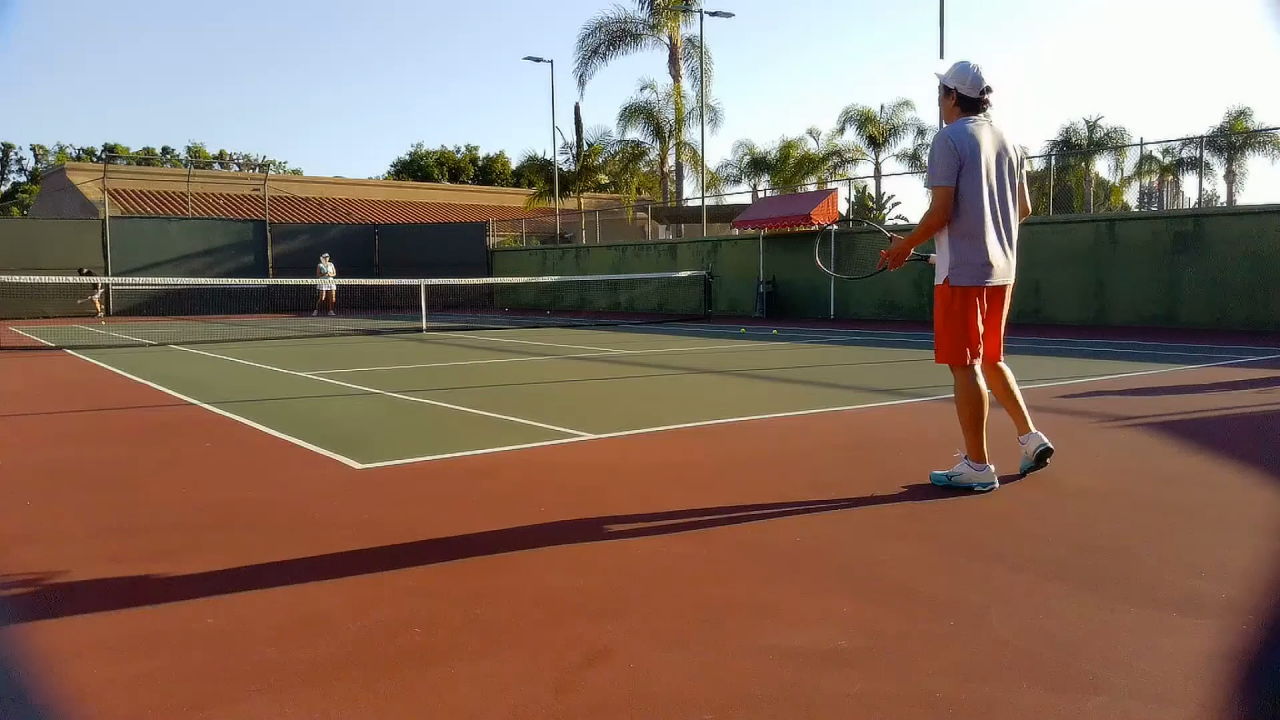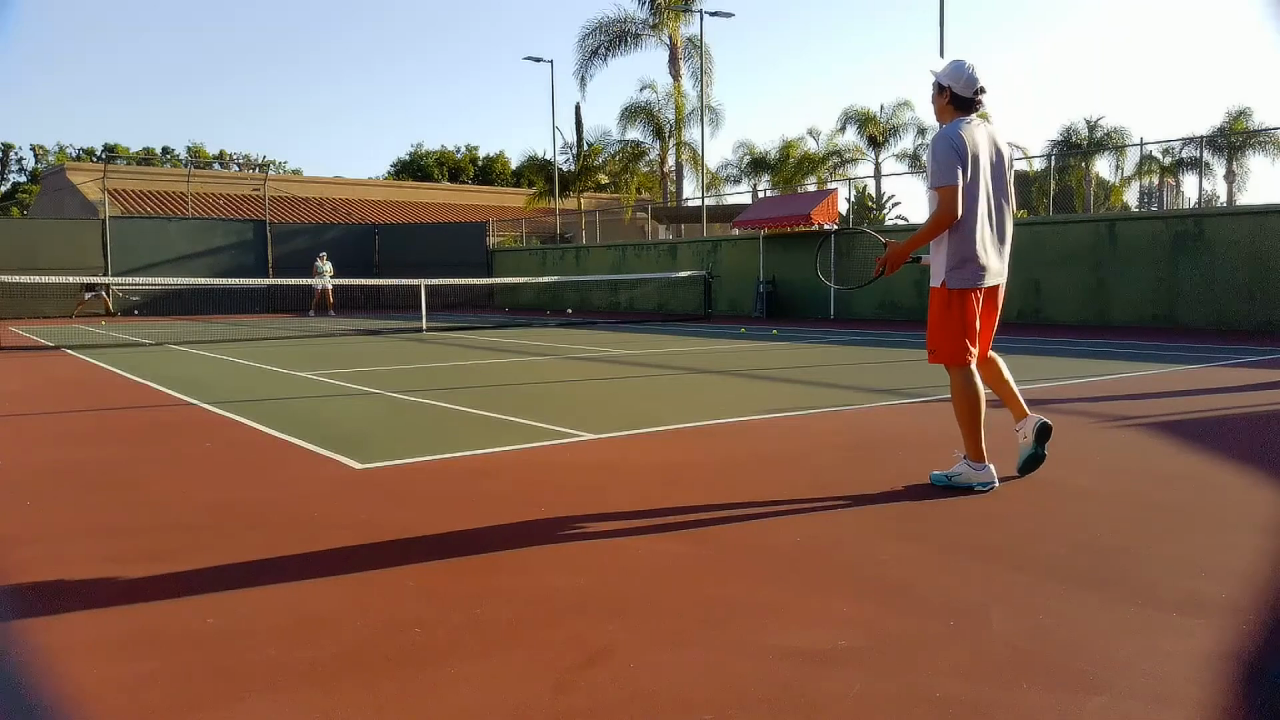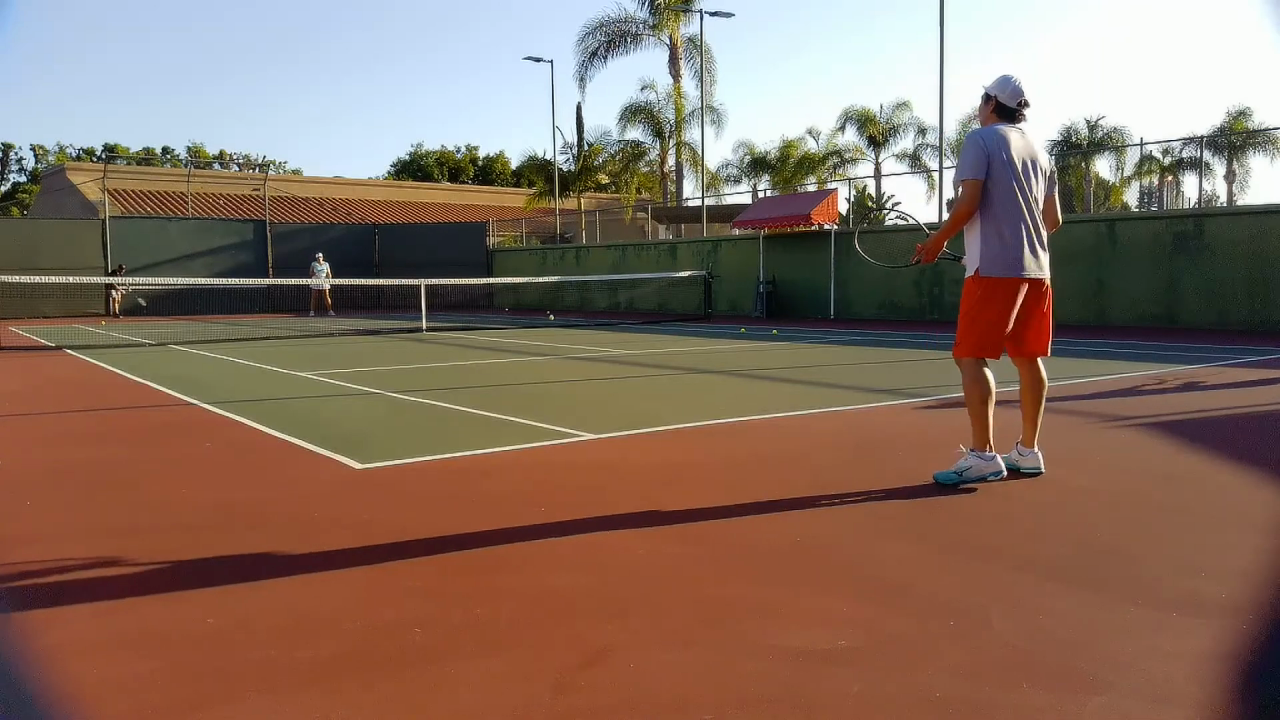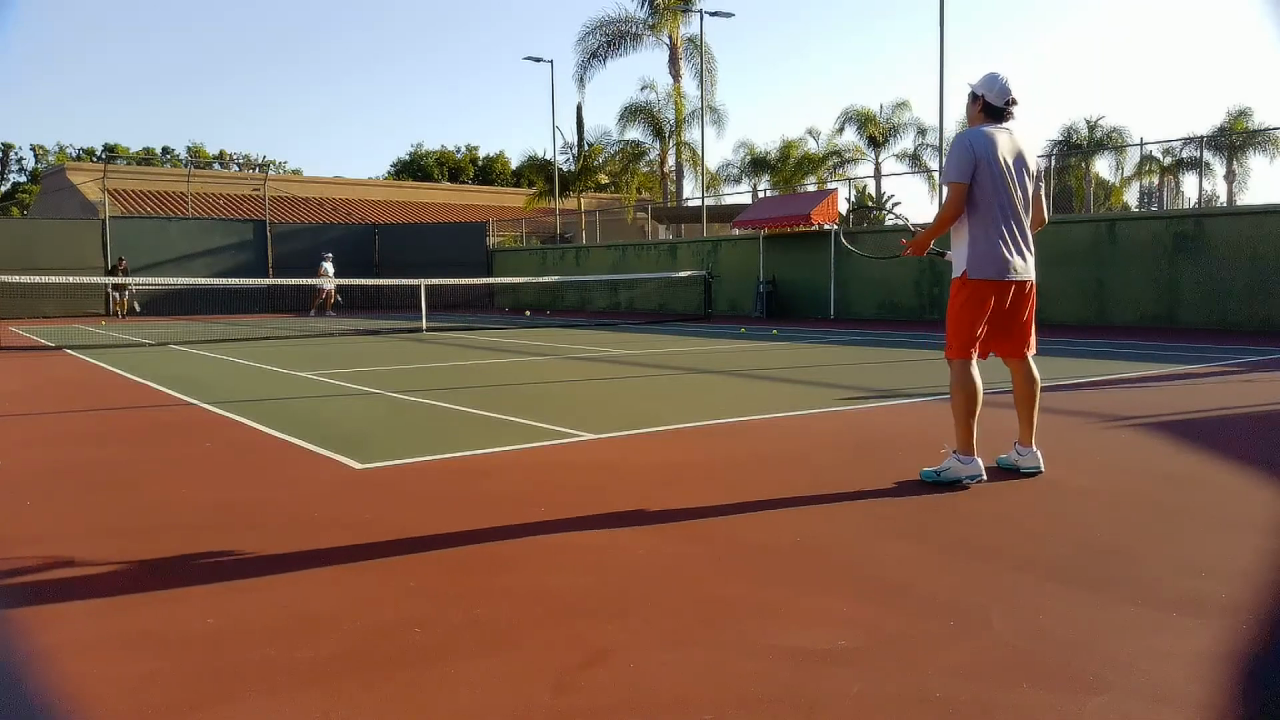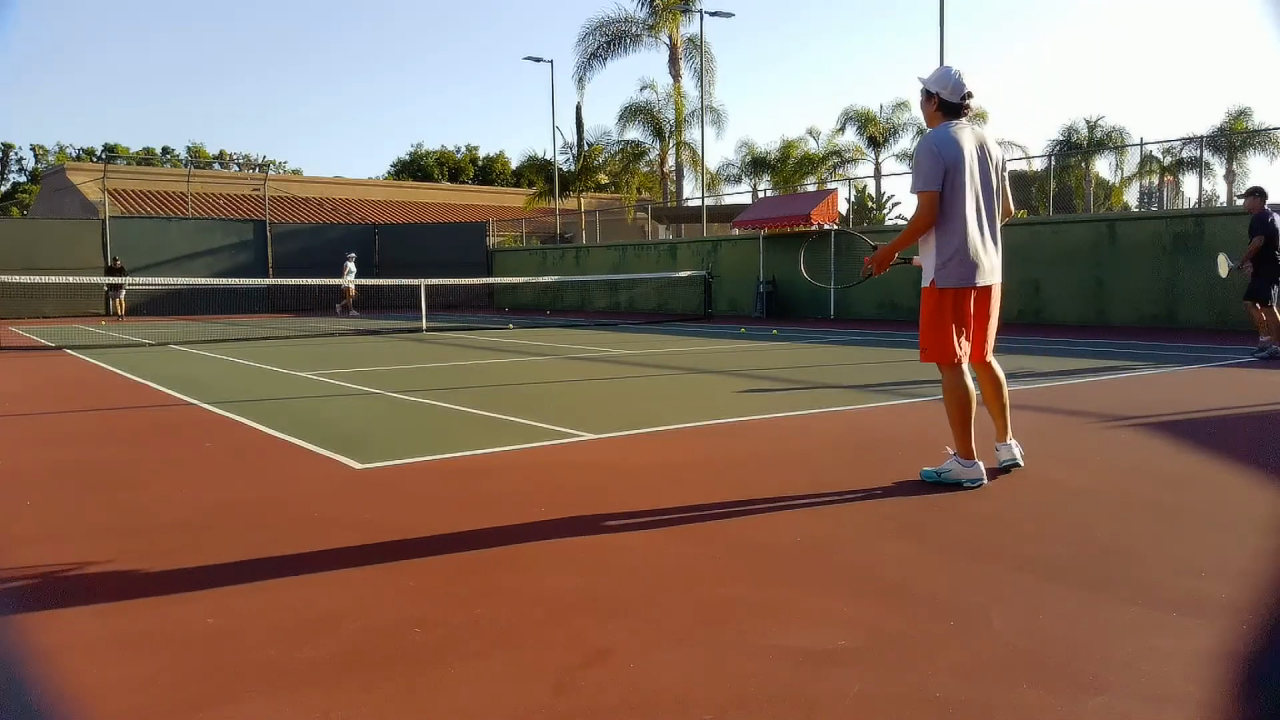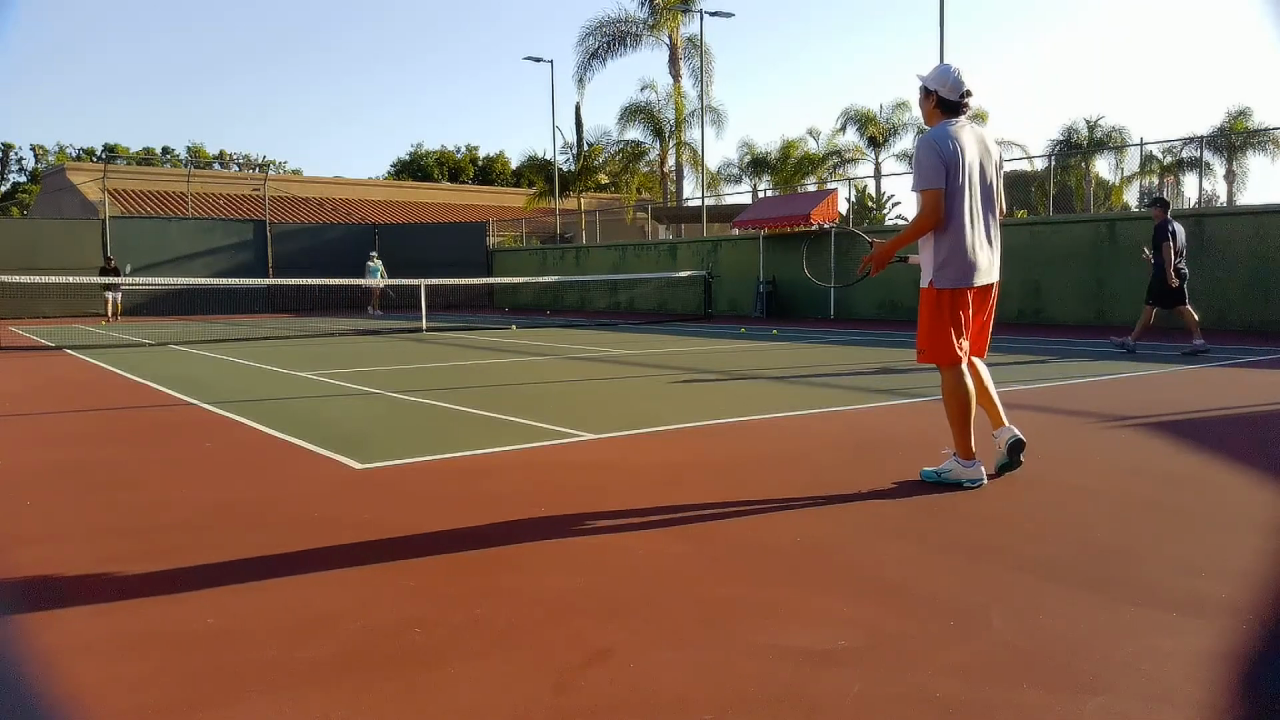
dt=0.7s
person 1, frame 1
left shoulder: (949, 138)
right shoulder: (1007, 142)
left elbow: (941, 211)
right elbow: (1024, 208)
left wrist: (905, 245)
left hip: (963, 271)
right hip: (1001, 269)
left knee: (965, 365)
right knee: (989, 360)
left ankle: (978, 466)
right ankle: (1031, 437)
person 1, frame 2
left shoulder: (948, 139)
right shoulder: (997, 141)
left elbow: (949, 211)
right elbow: (1009, 206)
left wrist: (905, 248)
left hip: (958, 271)
right hip: (994, 267)
left knee: (960, 365)
right knee: (980, 355)
left ankle: (977, 466)
right ankle: (1028, 422)
person 1, frame 3
left shoulder: (980, 139)
right shoulder: (1038, 151)
left elbow: (968, 203)
right elbow: (1053, 219)
left wrist: (938, 240)
left hip: (993, 267)
right hip: (1035, 267)
left knee: (971, 356)
right knee: (1028, 357)
left ankle: (983, 454)
right ankle: (1028, 450)
person 1, frame 4
left shoulder: (968, 140)
right shoulder: (1025, 151)
left elbow: (954, 206)
right elbow: (1040, 218)
left wrist: (925, 239)
left hip: (979, 269)
right hip: (1021, 268)
left knee: (963, 359)
right knee: (1020, 358)
left ankle: (965, 459)
right ankle: (1027, 450)
person 1, frame 5
left shoulder: (933, 143)
right shoulder: (989, 144)
left elbow: (926, 215)
right elbow: (1006, 209)
left wrist: (890, 250)
left hip: (949, 272)
right hip: (988, 268)
left knee: (952, 363)
right knee: (982, 358)
left ankle: (966, 462)
right ankle: (1006, 445)
person 1, frame 6
left shoulder: (932, 142)
right shoulder: (987, 142)
left elbow: (931, 214)
right elbow: (1000, 208)
left wrist: (888, 248)
left hip: (948, 272)
right hip: (985, 268)
left knee: (950, 363)
right knee: (967, 356)
left ankle: (966, 462)
right ankle: (1004, 432)
